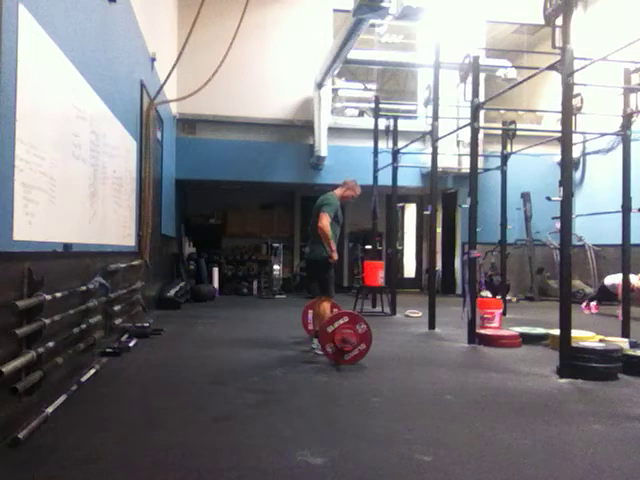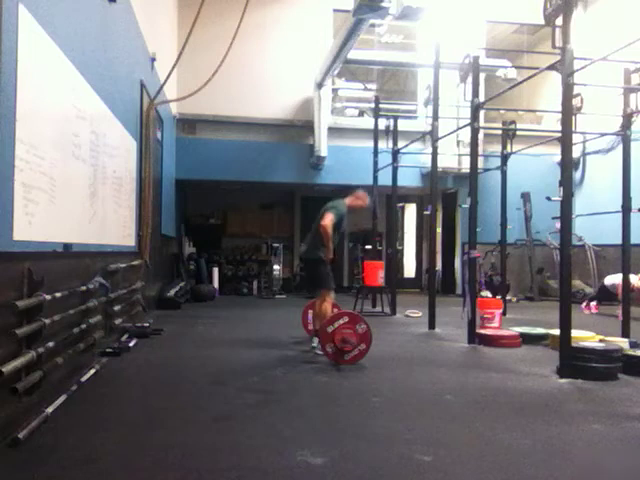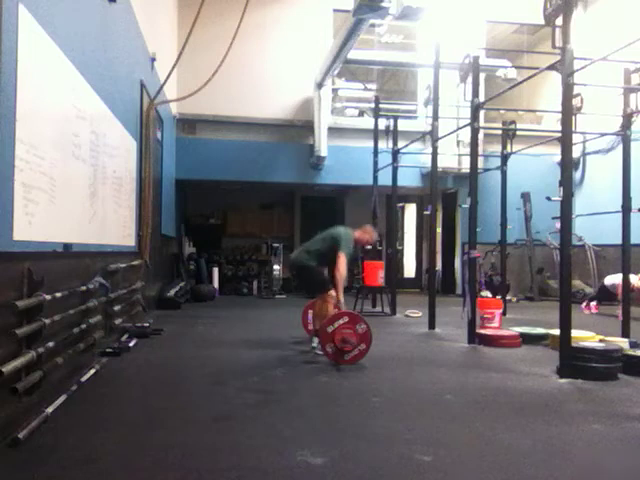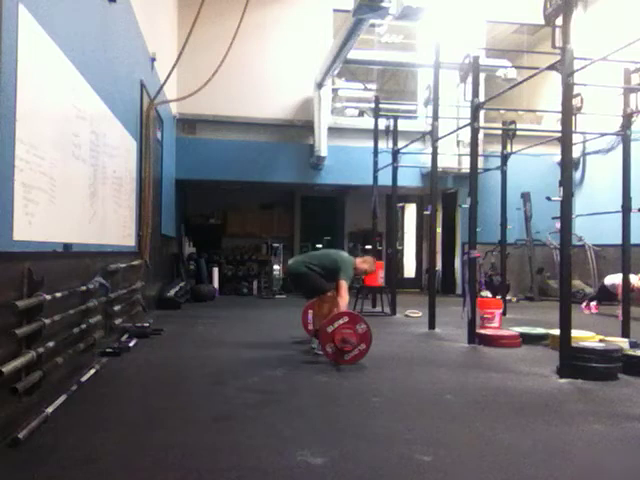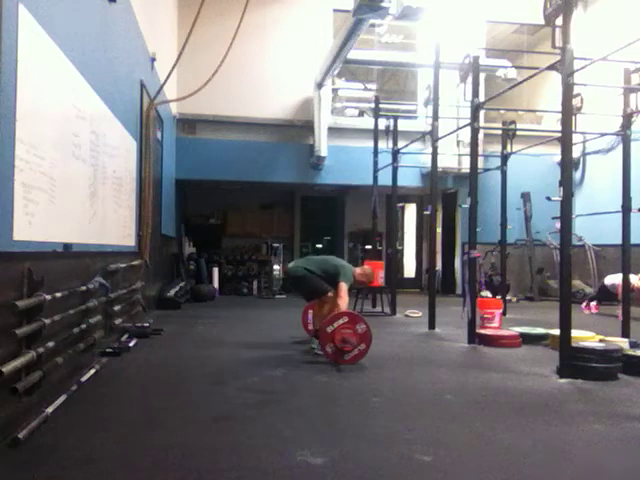
dt=0.2s
person 1, frame 1
left shoulder: (328, 200)
right shoulder: (331, 200)
right elbow: (323, 225)
right wrist: (333, 250)
left hip: (314, 255)
right hip: (322, 256)
left knee: (320, 298)
right knee: (326, 298)
left ankle: (317, 338)
person 1, frame 2
left shoulder: (337, 206)
right shoulder: (340, 207)
right elbow: (325, 224)
left wrist: (327, 251)
right wrist: (329, 251)
left hip: (309, 255)
right hip: (315, 255)
left knee: (320, 295)
right knee: (328, 296)
left ankle: (317, 338)
person 1, frame 3
left shoulder: (345, 233)
right shoulder: (348, 240)
right elbow: (340, 268)
right wrist: (339, 295)
left hip: (298, 260)
right hip: (304, 262)
left knee: (322, 297)
right knee: (329, 297)
left ankle: (317, 339)
person 1, frame 4
left shoulder: (345, 260)
right shoulder: (348, 266)
right elbow: (343, 295)
left hip: (294, 267)
right hip: (298, 269)
left knee: (324, 297)
right knee: (329, 297)
left ankle: (317, 338)
person 1, frame 5
left shoulder: (344, 268)
right shoulder: (348, 272)
left elbow: (337, 296)
right elbow: (342, 297)
left hip: (293, 270)
right hip: (298, 272)
left knee: (323, 298)
right knee: (330, 298)
left ankle: (317, 338)
